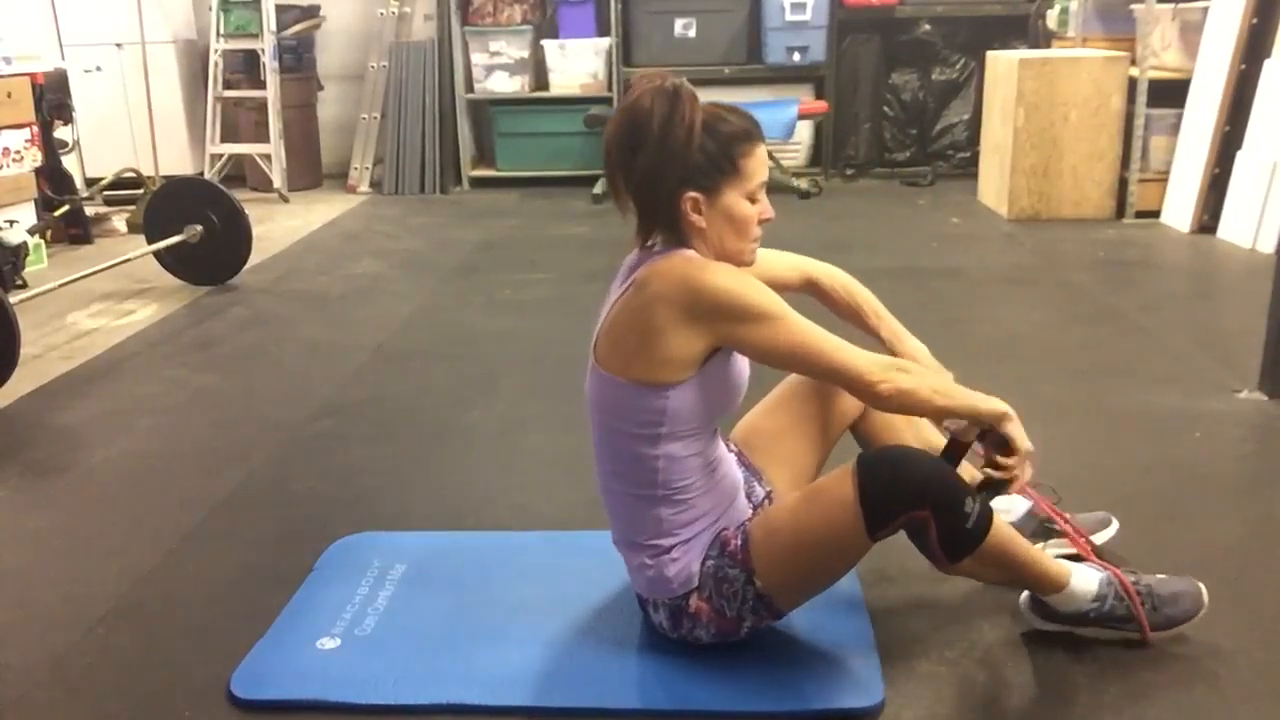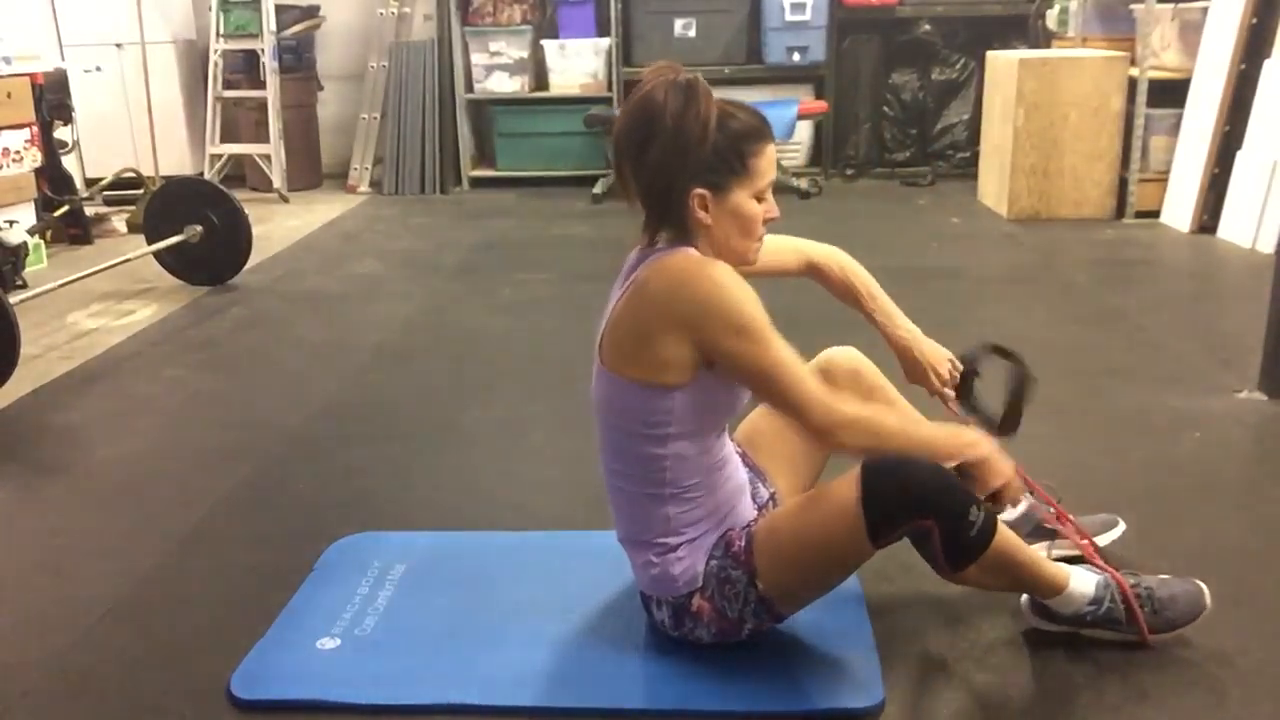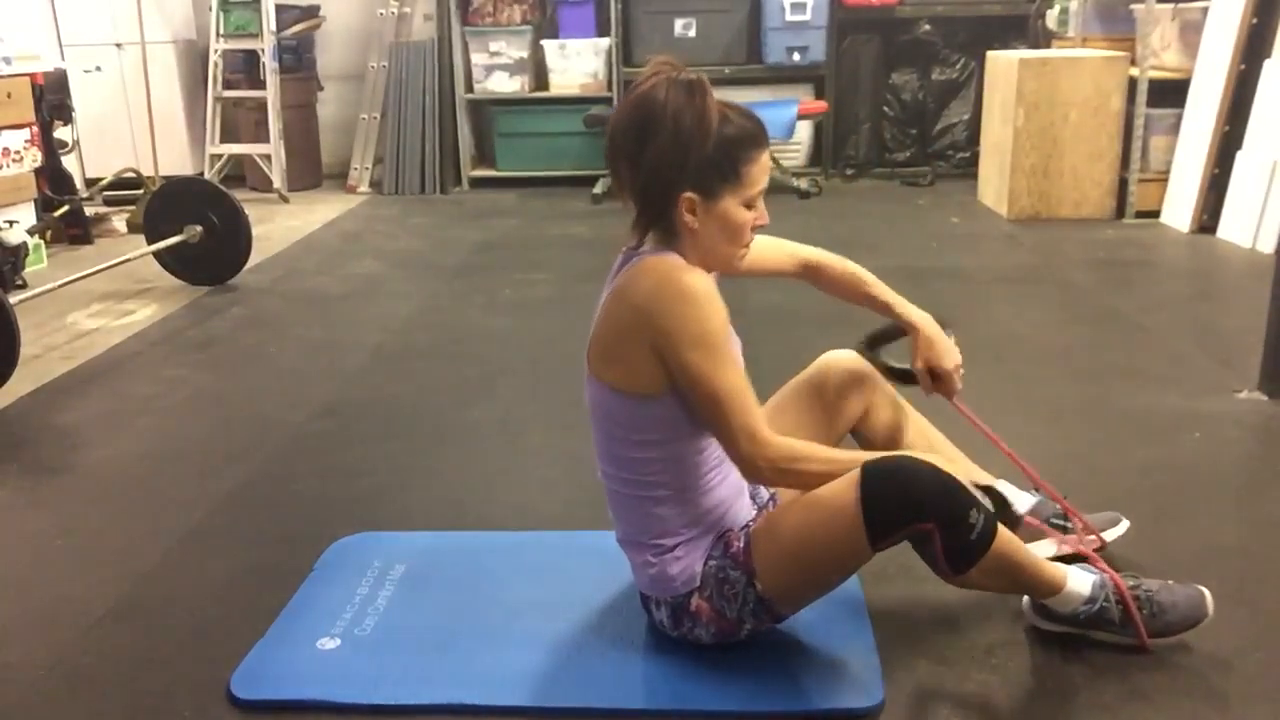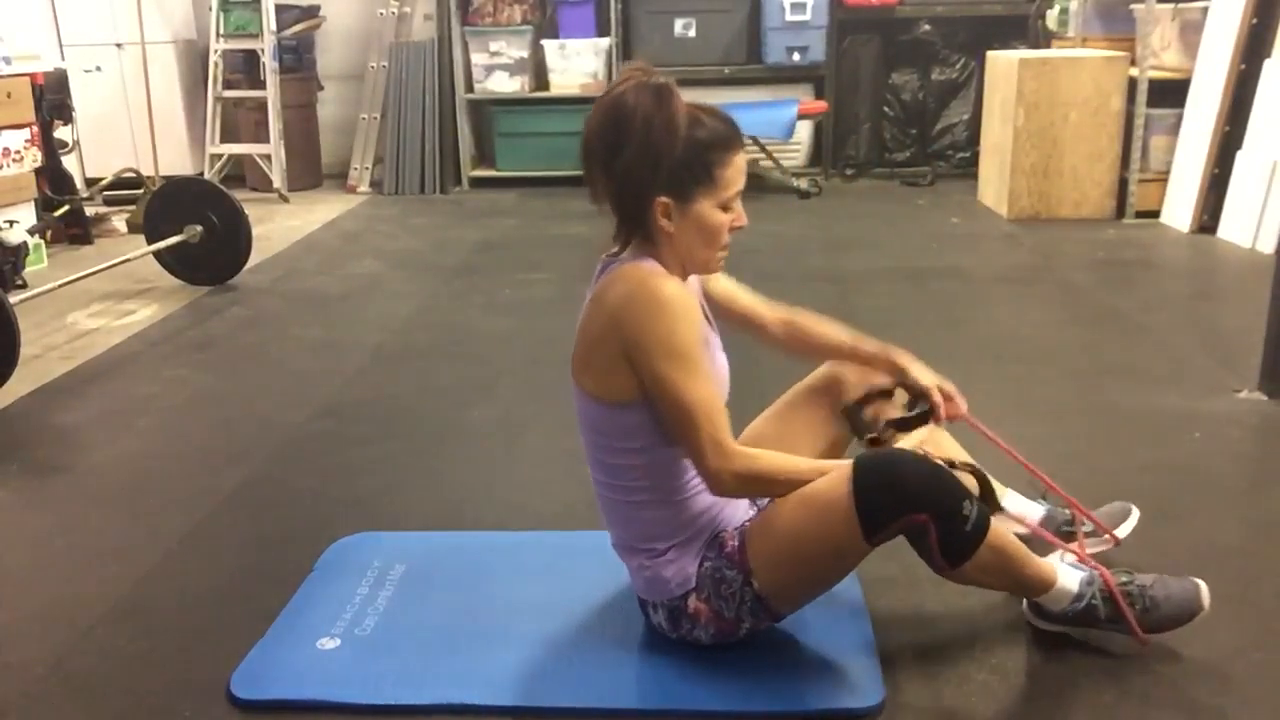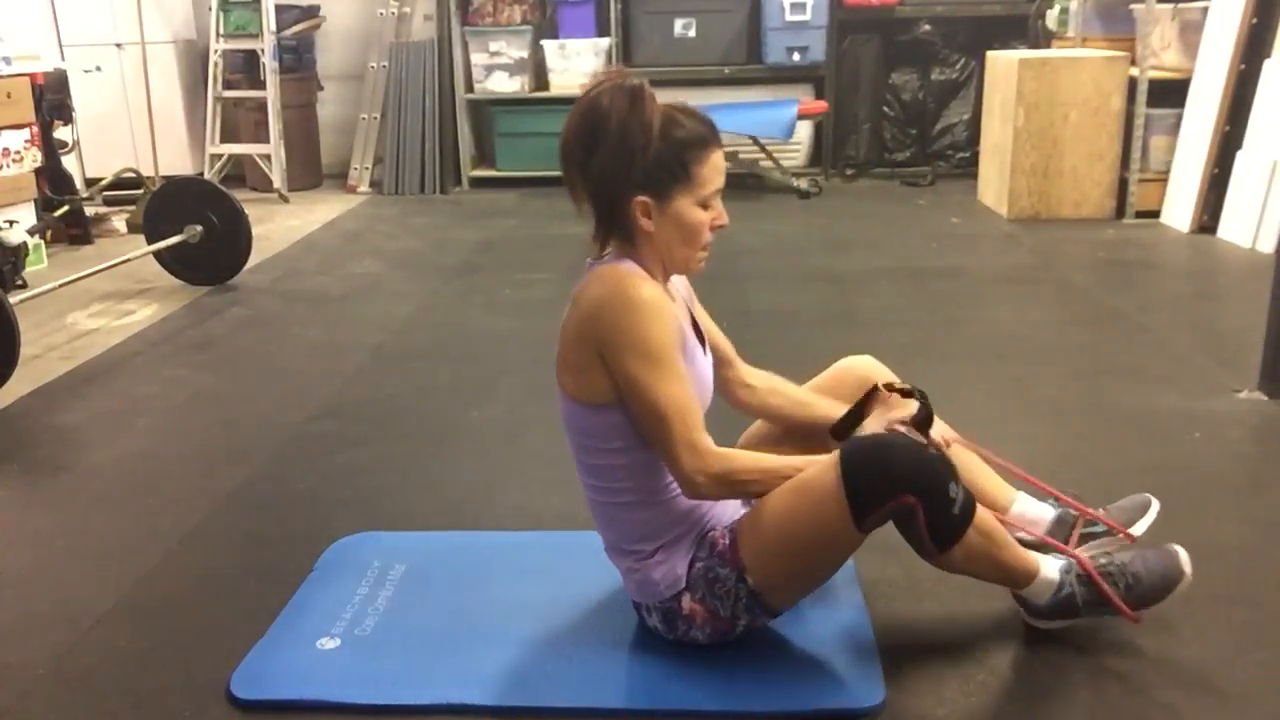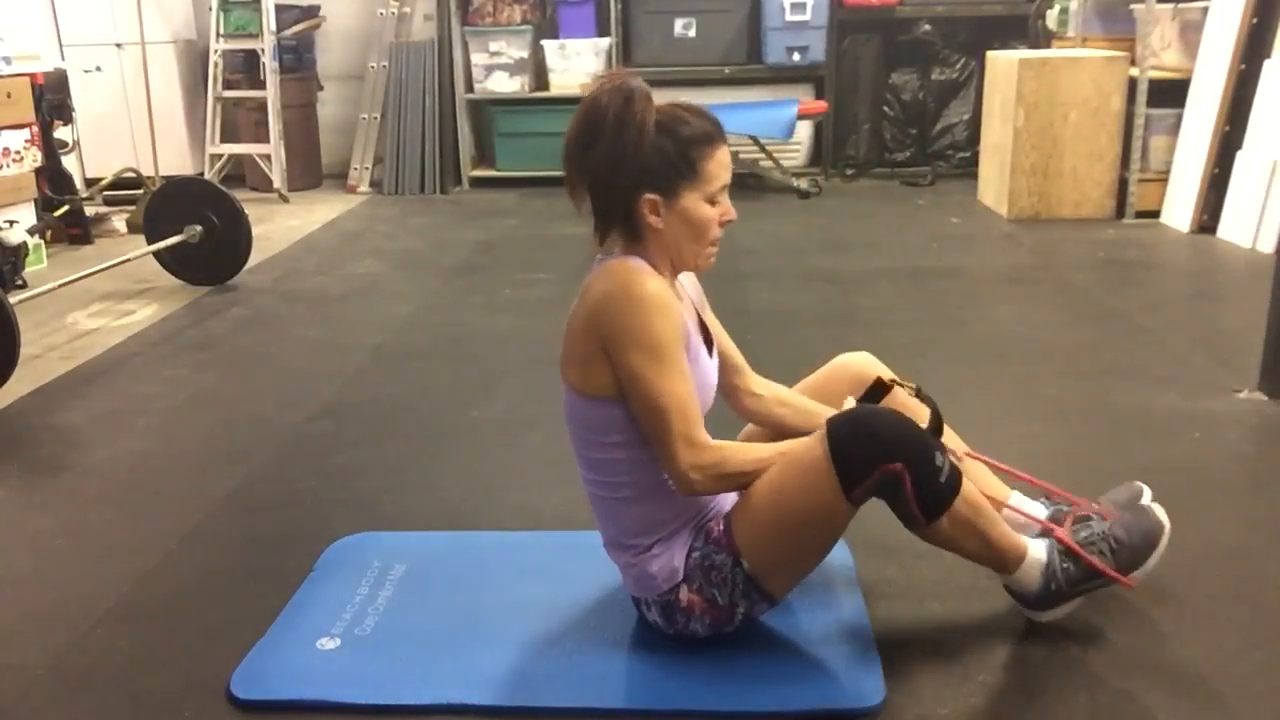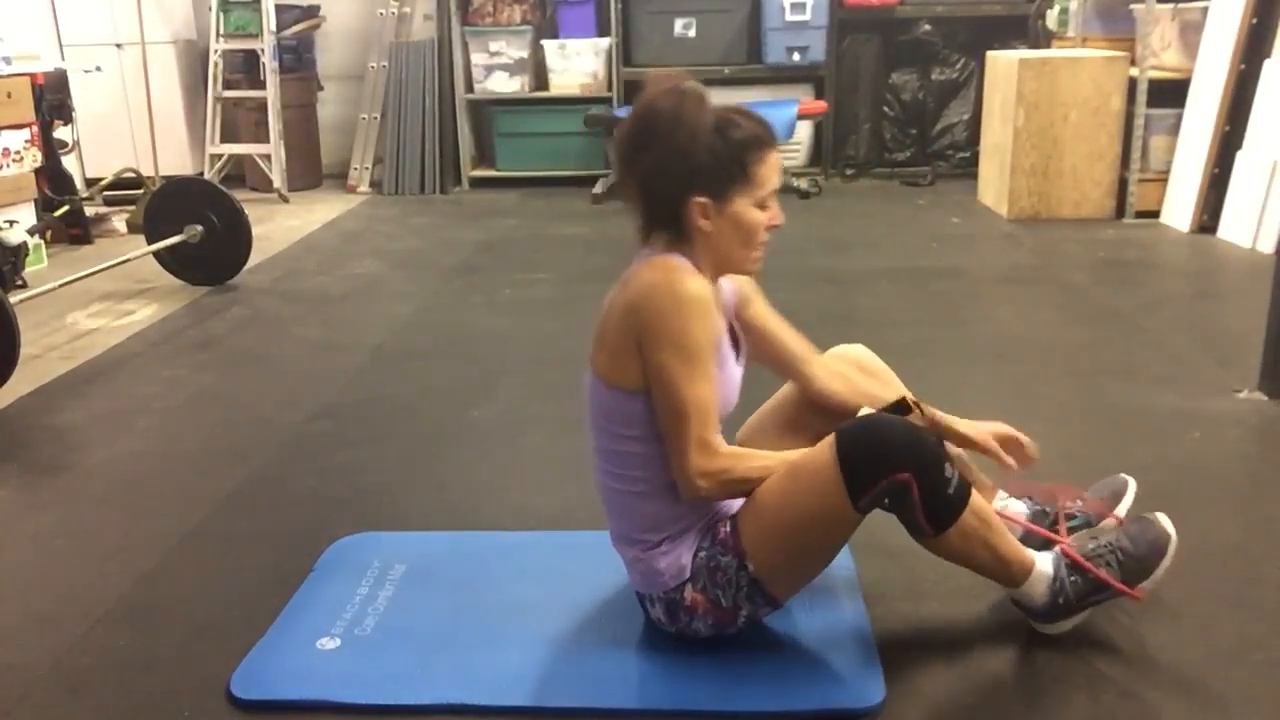
dt=0.2s
person 1, frame 1
left shoulder: (677, 259)
right shoulder: (695, 286)
left elbow: (821, 277)
right elbow: (877, 382)
left wrist: (919, 360)
right wrist: (990, 410)
left hip: (715, 510)
right hip: (697, 587)
left knee: (846, 379)
right knee: (906, 480)
left ankle: (1005, 520)
right ankle: (1074, 596)
person 1, frame 2
left shoulder: (678, 253)
right shoulder: (695, 284)
left elbow: (822, 259)
right elbow: (831, 422)
left wrist: (907, 335)
right wrist: (969, 445)
left hip: (714, 516)
right hip: (701, 586)
left knee: (842, 368)
right knee: (912, 488)
left ankle: (1010, 520)
right ankle: (1072, 598)
person 1, frame 3
left shoulder: (667, 254)
right shoulder: (674, 289)
left elbow: (811, 261)
right elbow: (762, 455)
left wrist: (916, 321)
right wrist: (907, 463)
left hip: (715, 519)
right hip: (701, 586)
left knee: (847, 375)
right knee: (910, 490)
left ankle: (1018, 518)
right ankle: (1074, 600)
person 1, frame 4
left shoulder: (655, 264)
right shoulder: (650, 295)
left elbow: (778, 322)
right elbow: (725, 466)
left wrist: (897, 362)
right wrist: (875, 468)
left hip: (711, 527)
right hip: (697, 588)
left knee: (853, 382)
right knee: (904, 484)
left ankle: (1028, 524)
right ankle: (1067, 596)
person 1, frame 5
left shoulder: (647, 273)
right shoulder: (627, 296)
left elbow: (742, 383)
right elbow: (700, 469)
left wrist: (858, 425)
right wrist: (850, 461)
left hip: (704, 533)
right hip: (691, 590)
left knee: (859, 376)
right knee: (889, 466)
left ankle: (1043, 527)
right ankle: (1050, 587)
person 1, frame 6
left shoulder: (659, 274)
right shoulder: (633, 292)
left elbow: (748, 390)
right elbow: (693, 464)
left wrist: (851, 432)
right wrist: (849, 446)
left hip: (700, 533)
right hip: (688, 582)
left knee: (859, 374)
right knee: (875, 440)
left ankle: (1032, 521)
right ankle: (1040, 574)
person 1, frame 7
left shoulder: (709, 277)
right shoulder: (675, 291)
left elbow: (820, 375)
right elbow: (700, 469)
left wrist: (953, 429)
right wrist: (841, 458)
left hip: (707, 532)
right hip: (693, 583)
left knee: (854, 362)
right knee: (883, 450)
left ankle: (1012, 522)
right ankle: (1046, 587)
